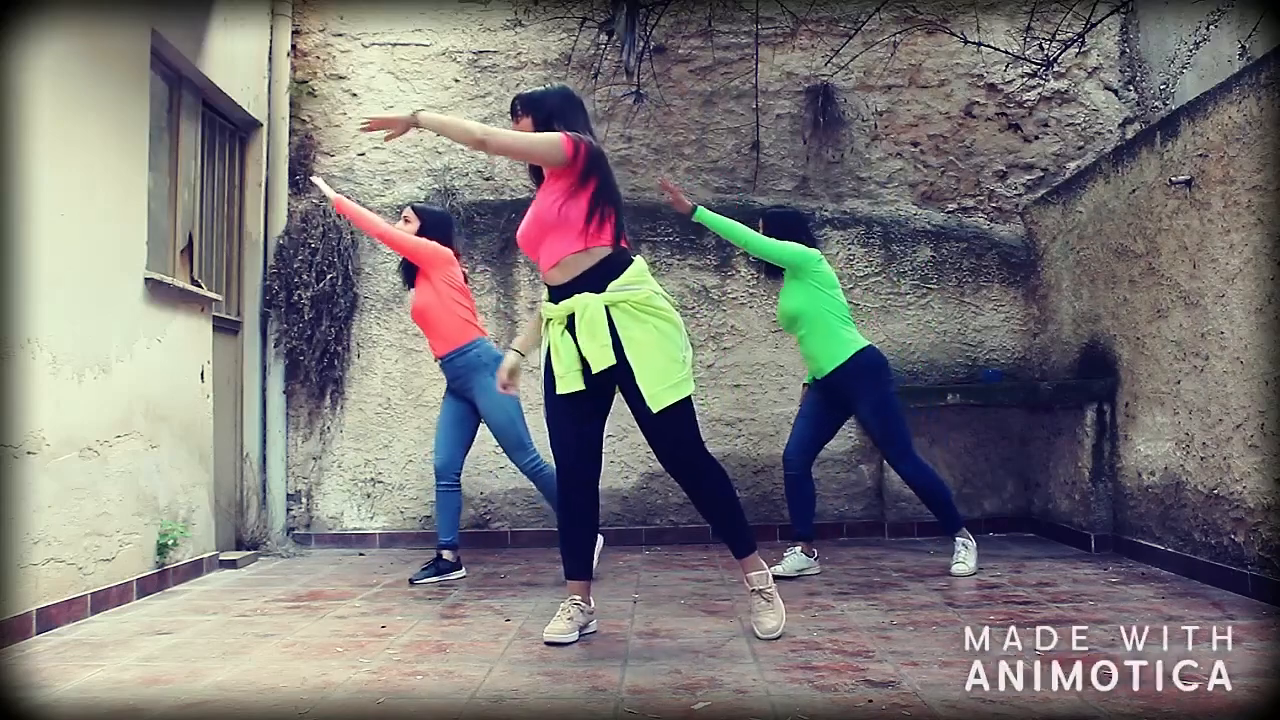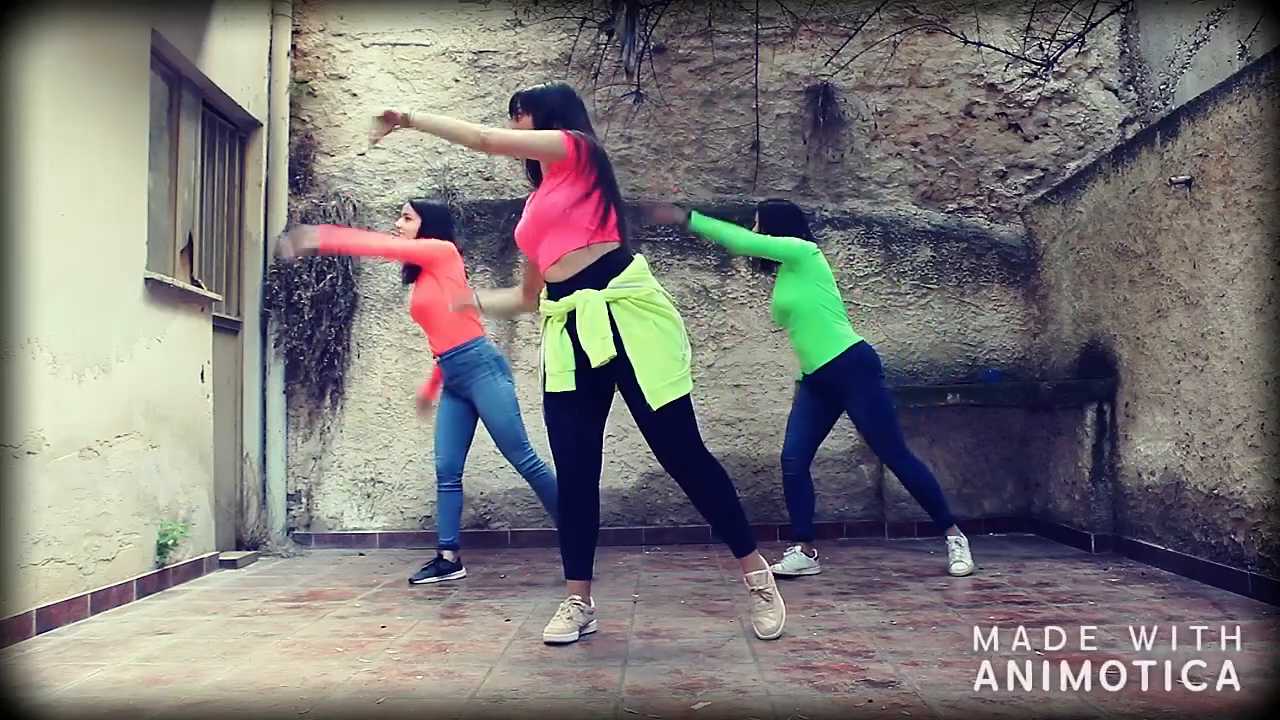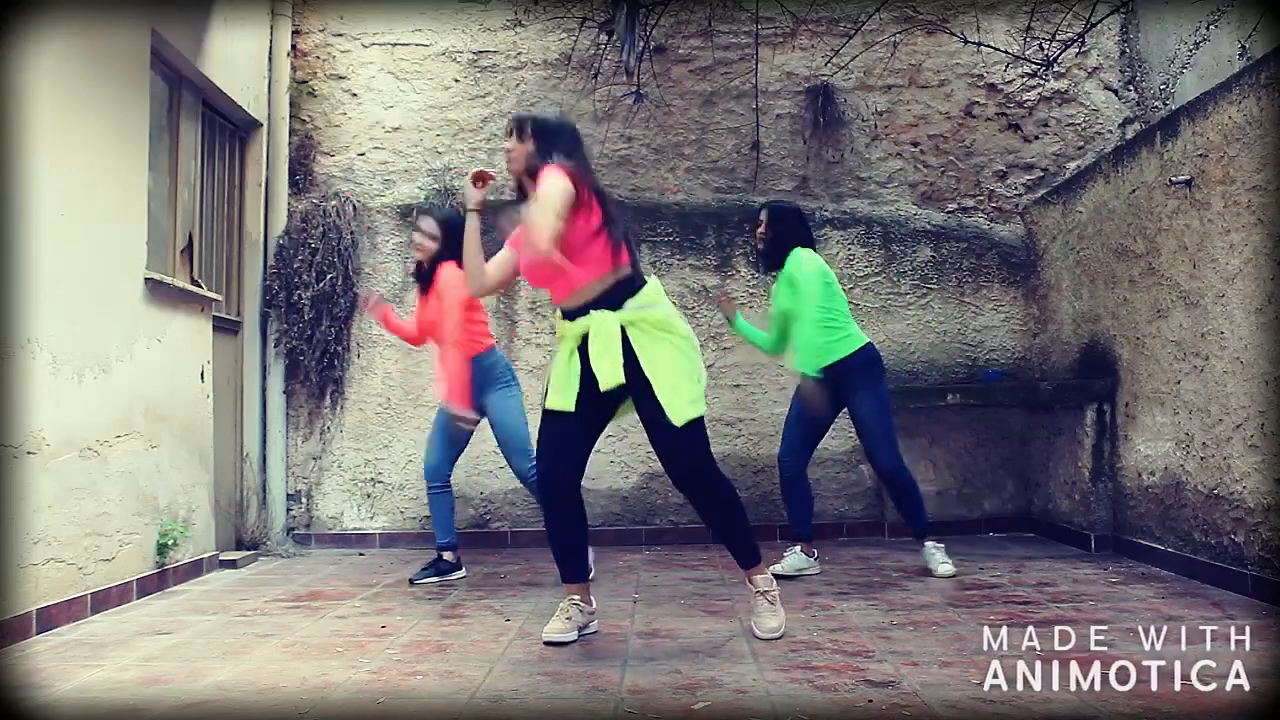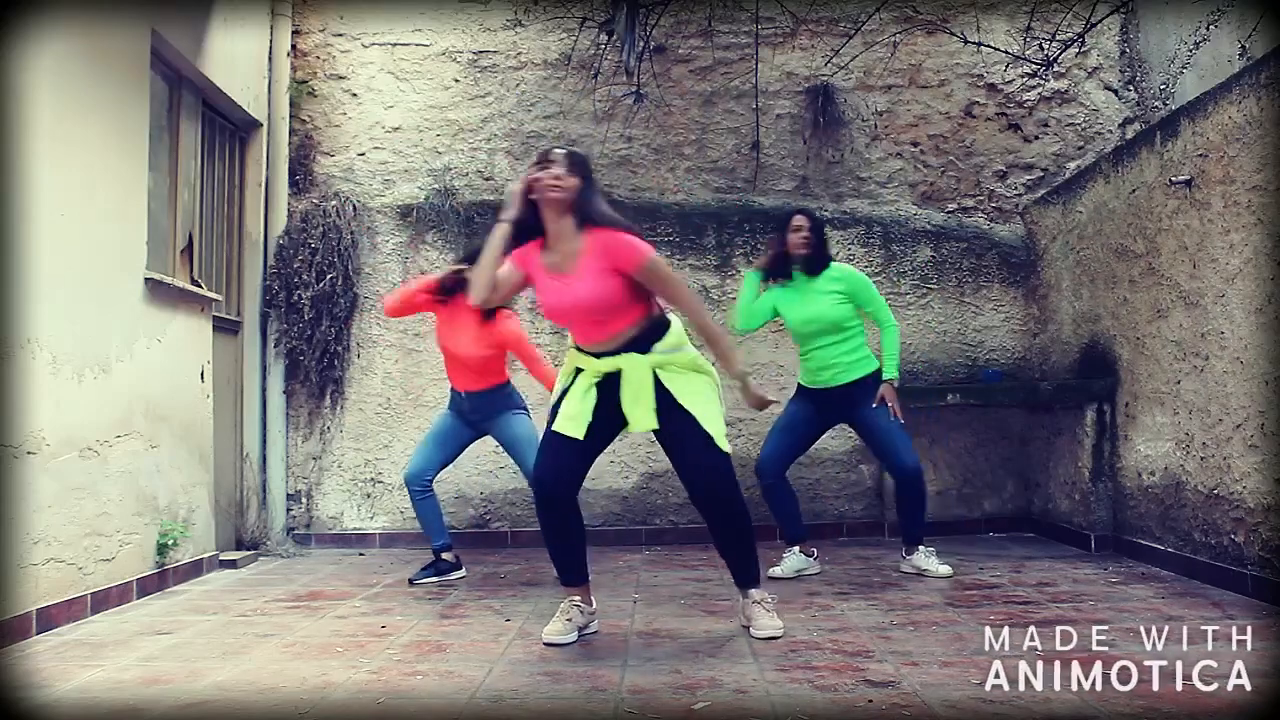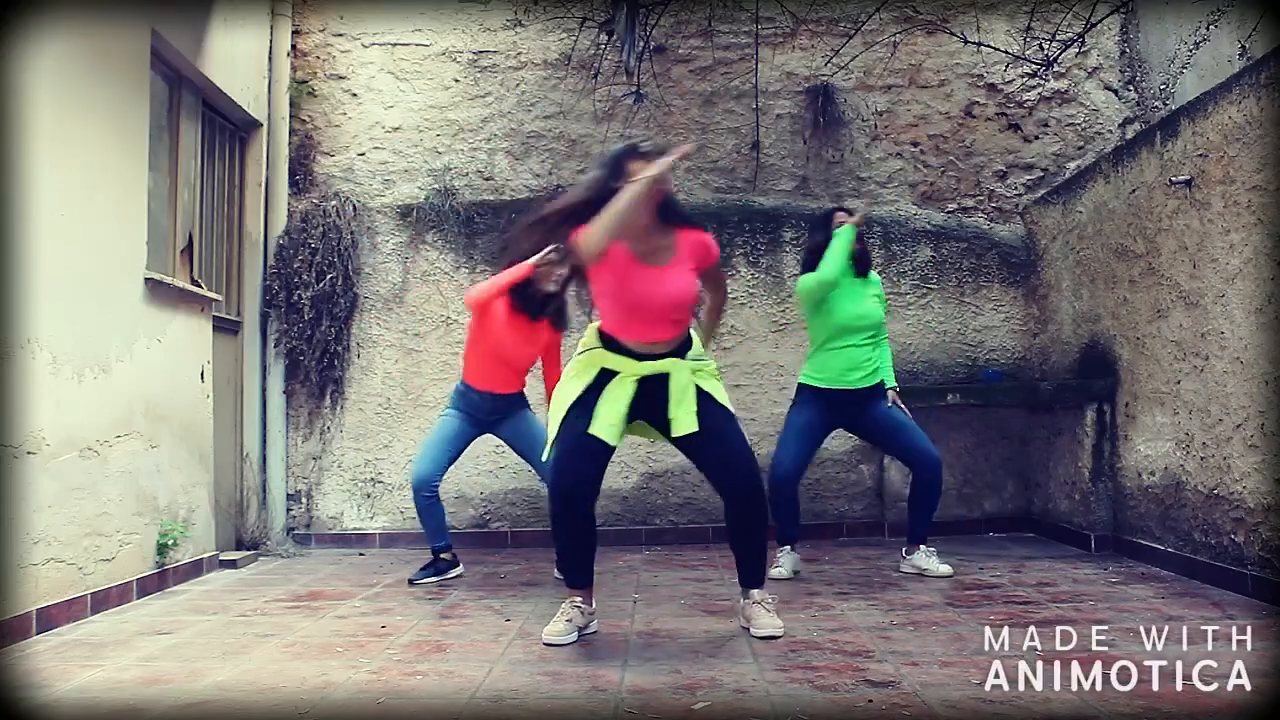
dt=0.2s
person 1, frame 1
left shoulder: (576, 154)
right shoulder: (544, 201)
left elbow: (482, 137)
left wrist: (415, 117)
right wrist: (517, 350)
left hip: (625, 315)
right hip: (570, 331)
left knee: (683, 453)
right knee: (575, 471)
left ankle: (755, 572)
right ankle: (579, 601)
person 1, frame 2
left shoulder: (573, 148)
right shoulder: (535, 200)
left elbow: (483, 136)
right elbow: (531, 291)
left wrist: (412, 119)
right wrist: (474, 299)
left hip: (623, 313)
right hip: (567, 329)
left knee: (680, 451)
right knee: (573, 471)
left ankle: (756, 571)
right ankle: (579, 602)
person 1, frame 3
left shoulder: (554, 179)
right shoulder: (521, 236)
left elbow: (543, 226)
right elbow: (477, 286)
right wrist: (474, 211)
left hip: (636, 334)
right hip: (582, 349)
left knee: (691, 467)
right knee: (553, 475)
left ankle: (759, 580)
right ankle: (579, 601)
person 1, frame 4
left shoulder: (613, 242)
right shoulder: (531, 253)
left elbow: (691, 306)
right elbow: (482, 296)
left wrist: (740, 375)
right wrist: (509, 217)
left hip: (658, 369)
right hip: (591, 378)
left knee: (715, 484)
right knee: (550, 484)
left ankle: (753, 593)
right ankle: (578, 603)
person 1, frame 5
left shoulder: (698, 242)
right shoulder: (601, 236)
left elbow: (714, 299)
right elbow: (589, 244)
left wrist: (701, 346)
right wrist: (645, 179)
left hip: (679, 375)
right hip: (610, 374)
left knee: (743, 482)
right knee: (569, 489)
left ankle: (755, 596)
right ankle: (580, 603)
person 2, frame 1
left shoulder: (807, 260)
right shoulder: (793, 281)
left elbow: (749, 240)
left wrist: (693, 210)
right wrist: (809, 380)
left hip: (862, 371)
right hip: (828, 383)
left knee: (903, 460)
right knee: (795, 460)
left ankle: (961, 538)
right ankle: (805, 551)
person 2, frame 2
left shoulder: (800, 251)
right shoulder: (785, 277)
left elbow: (747, 242)
left wrist: (686, 219)
right wrist: (803, 379)
left hip: (852, 367)
right hip: (818, 378)
left knee: (896, 456)
right knee: (793, 462)
left ankle: (953, 535)
right ankle: (805, 551)
person 2, frame 3
left shoulder: (803, 261)
right shoulder: (781, 283)
left elbow: (811, 314)
right elbow: (772, 345)
left wrist: (804, 370)
right wrist: (735, 319)
left hip: (855, 368)
right hip: (817, 379)
left knee: (886, 462)
right knee: (790, 461)
left ankle: (926, 544)
right ankle: (804, 551)
person 2, frame 4
left shoulder: (847, 277)
right shoulder: (778, 290)
left elbow: (888, 324)
right elbow: (743, 324)
left wrist: (889, 380)
right wrist: (756, 270)
left hip: (864, 390)
right hip: (812, 396)
left knee: (907, 467)
right knee: (767, 466)
left ankle: (914, 550)
right ankle: (802, 552)
person 2, frame 5
left shoulder: (872, 284)
right shoulder: (814, 284)
right elbow: (829, 271)
left wrist: (890, 386)
right wrist: (841, 229)
left hip: (868, 396)
right hip: (818, 397)
left knee: (928, 462)
right knee: (781, 475)
left ankle: (915, 551)
right ankle: (786, 551)
person 3, frame 1
left shoulder: (436, 257)
right shoulder: (424, 278)
left elbow: (382, 229)
left wrist: (334, 198)
left hip: (480, 371)
right hip: (461, 378)
left knee: (527, 461)
right knee: (444, 469)
right ankle: (448, 557)
person 3, frame 2
left shoulder: (441, 251)
right shoulder: (425, 276)
left elbow: (384, 245)
left wrist: (319, 239)
right wrist: (430, 387)
left hip: (481, 368)
right hip: (455, 375)
left knee: (522, 458)
right knee: (447, 470)
right ankle: (449, 557)
person 3, frame 3
left shoulder: (449, 274)
right shoulder: (429, 281)
left elbow: (452, 334)
right elbow: (418, 337)
left wrist: (453, 394)
right wrist: (383, 316)
left hip: (491, 378)
right hip: (461, 386)
left knee: (525, 468)
right knee: (434, 469)
right ankle: (449, 558)
person 3, frame 4
left shoulder: (504, 322)
right shoulder: (447, 298)
left elbow: (544, 372)
right elbow: (391, 308)
right wrist: (433, 280)
left hip: (504, 406)
right hip: (460, 408)
right knee: (417, 475)
right ankle: (447, 559)
person 3, frame 5
left shoulder: (550, 324)
right shoulder: (493, 299)
left elbow: (552, 375)
right elbow: (473, 300)
right wrist: (531, 264)
left hip: (512, 410)
right hip: (466, 405)
right knee: (423, 477)
right ankle: (444, 557)
